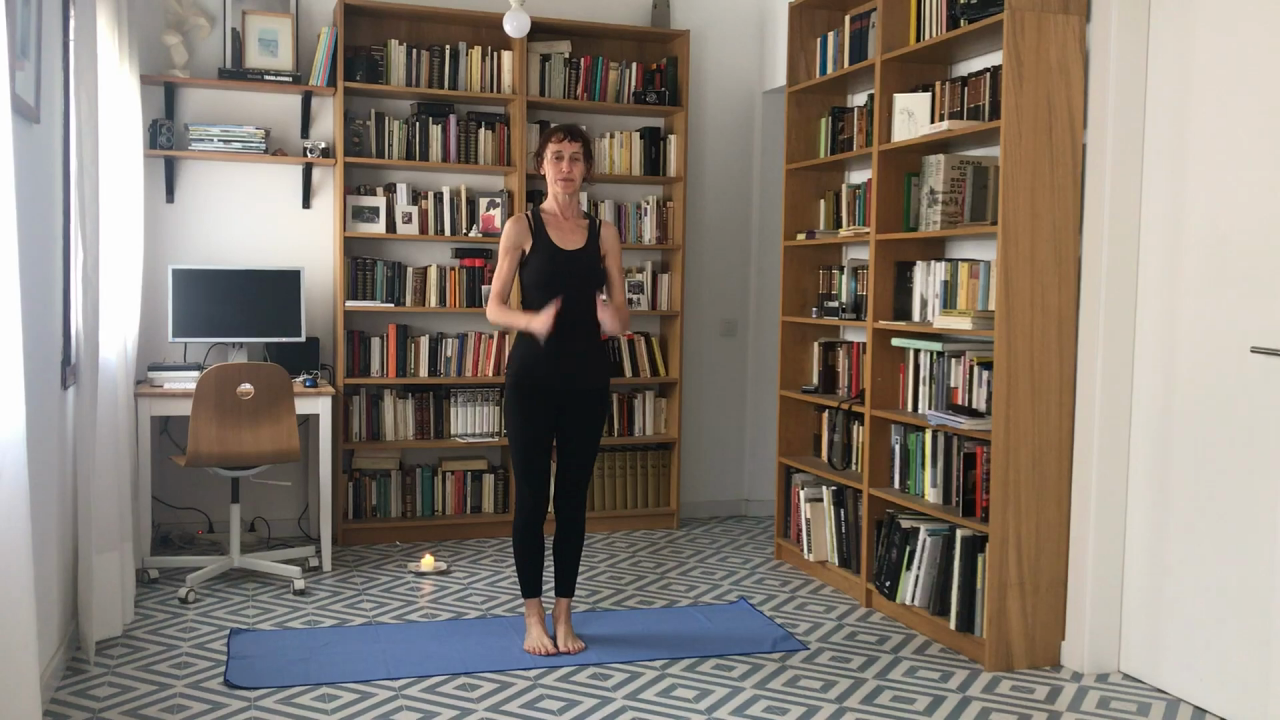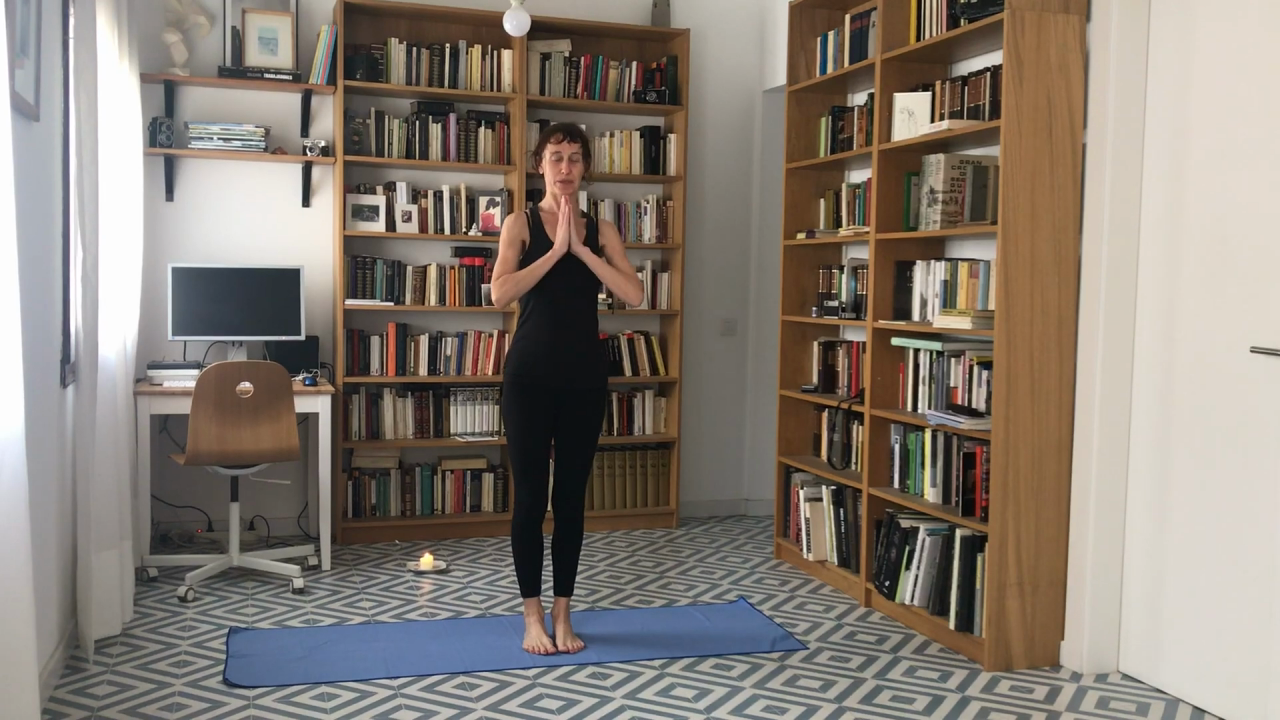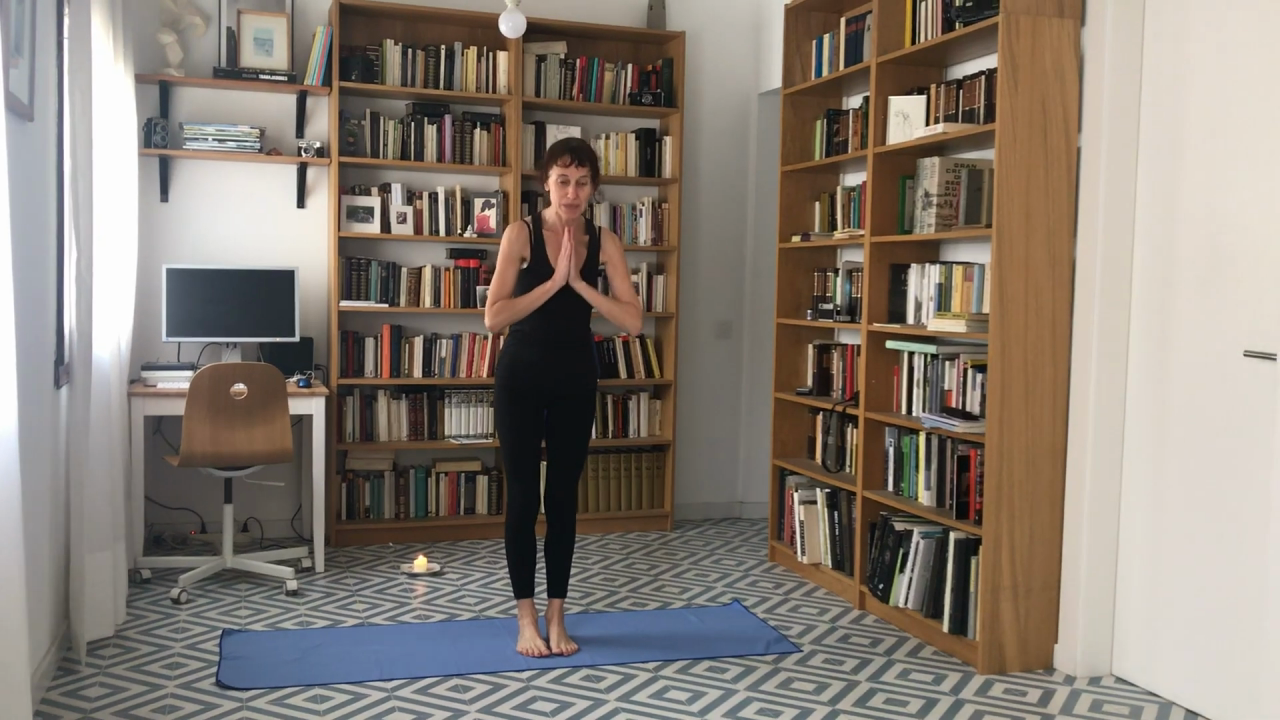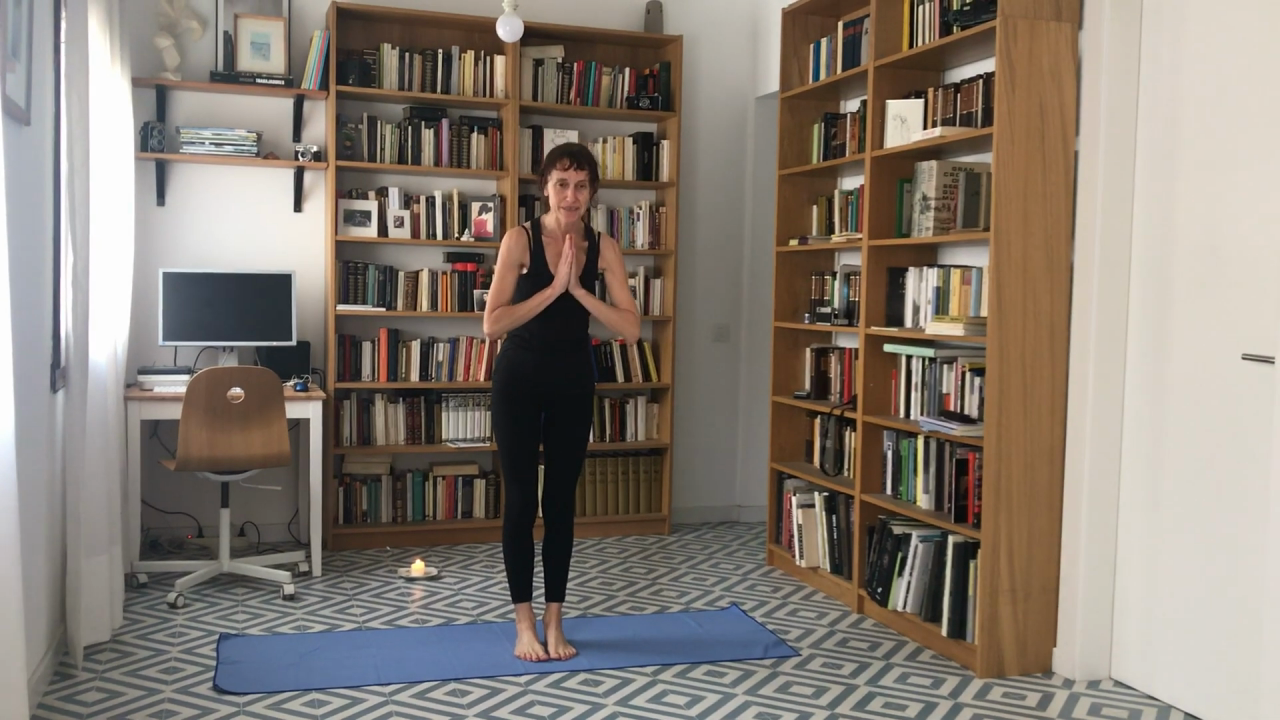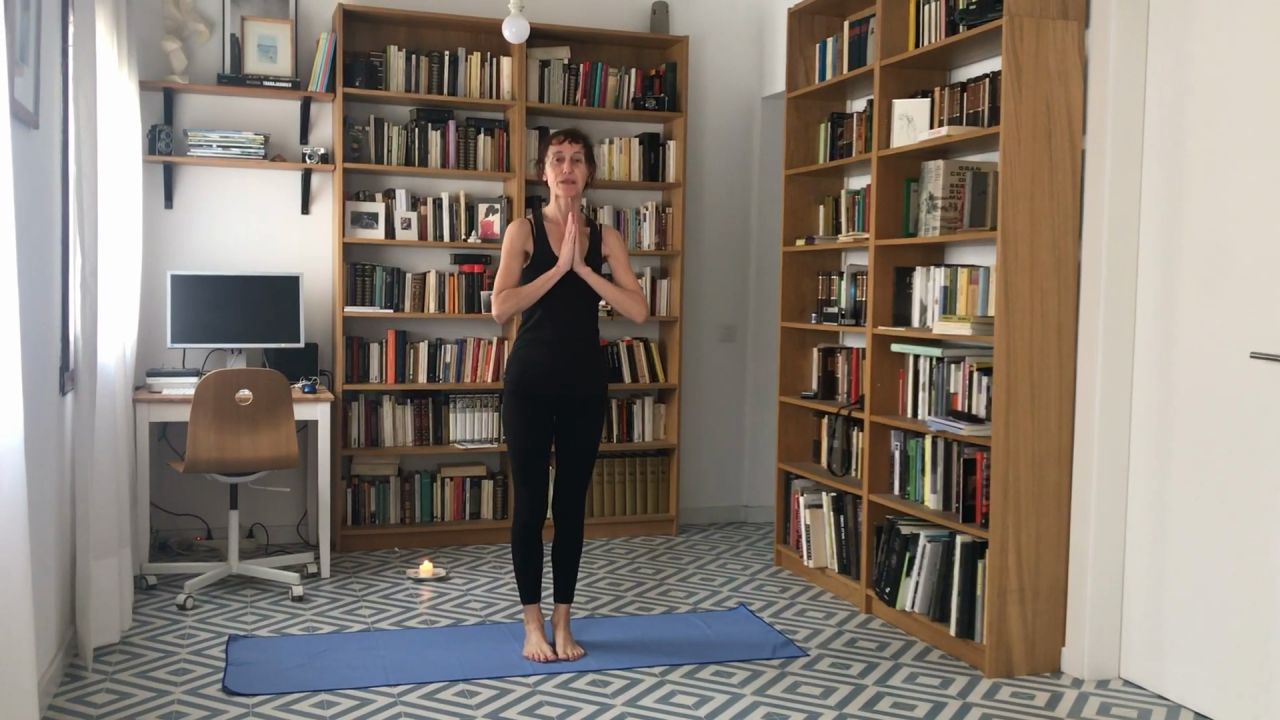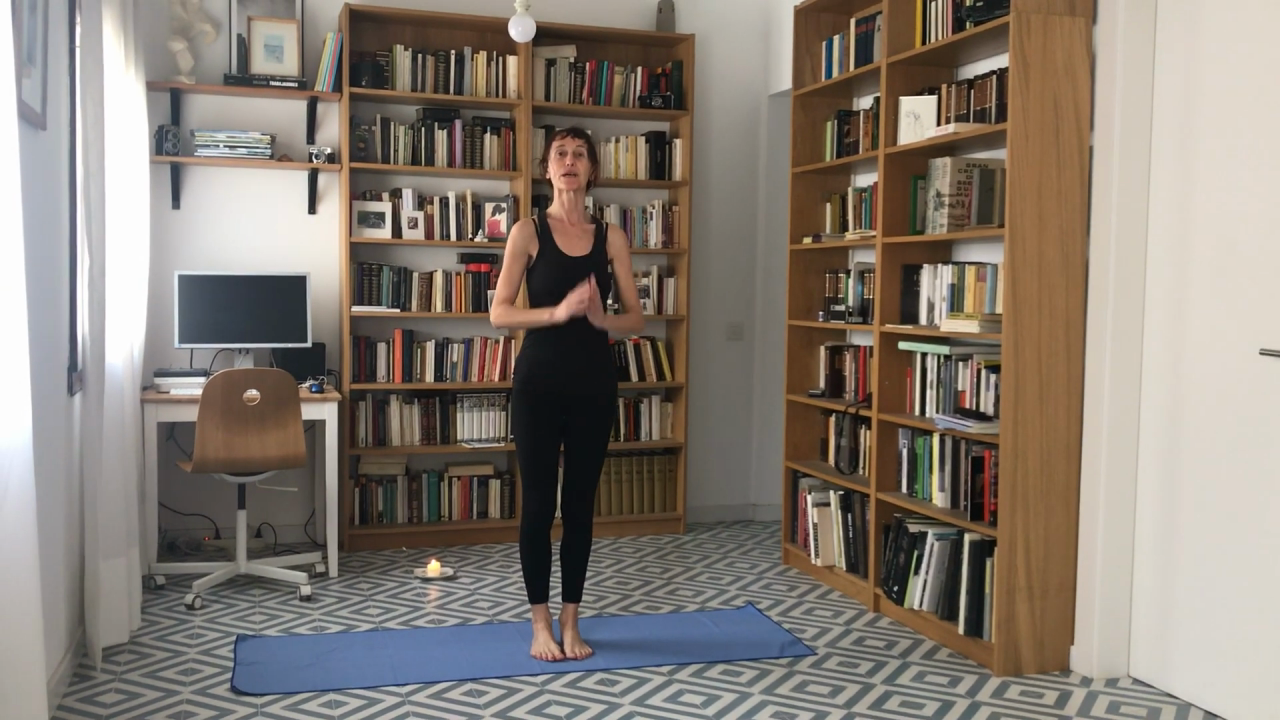
dt=0.4s
person 1, frame 1
left shoulder: (603, 233)
right shoulder: (522, 227)
left elbow: (619, 307)
right elbow: (495, 306)
left wrist: (615, 318)
right wrist: (530, 320)
left hip: (587, 376)
right hip: (533, 374)
left knee: (573, 496)
right knee: (532, 496)
left ankle: (563, 615)
right ankle: (533, 617)
person 1, frame 2
left shoulder: (600, 229)
right shoulder: (521, 222)
left elbow: (635, 294)
right elbow: (500, 293)
left wrist: (579, 247)
right wrist: (556, 247)
left hip: (585, 371)
right hip: (530, 369)
left knee: (571, 496)
right knee: (530, 495)
left ankle: (562, 614)
right ankle: (533, 616)
person 1, frame 3
left shoulder: (603, 241)
right shoulder: (521, 233)
left elbow: (633, 321)
right elbow: (494, 316)
left wrist: (578, 282)
right wrist: (554, 280)
left hip: (575, 378)
right hip: (521, 376)
left knee: (563, 497)
right knee: (523, 497)
left ankle: (556, 615)
right ankle: (527, 618)
person 1, frame 4
left shoulder: (603, 247)
right shoulder: (520, 240)
left elbow: (630, 328)
right elbow: (492, 323)
left wrist: (578, 289)
right wrist: (554, 287)
left hip: (573, 383)
right hip: (519, 380)
left knee: (561, 501)
right knee: (521, 501)
left ankle: (554, 621)
right ankle: (525, 623)
person 1, frame 5
left shoulder: (605, 236)
right shoulder: (523, 230)
left elbow: (638, 310)
right elbow: (500, 307)
left wrist: (583, 267)
right wrist: (558, 265)
left hip: (585, 379)
right hip: (530, 378)
left knee: (571, 503)
right knee: (530, 502)
left ankle: (563, 622)
right ankle: (533, 624)
person 1, frame 6
left shoulder: (610, 236)
right shoulder: (528, 231)
left elbow: (636, 317)
right elbow: (499, 312)
left wrist: (602, 317)
right wrist: (557, 311)
left hip: (594, 380)
right hip: (540, 378)
left knee: (580, 503)
right knee: (538, 503)
left ankle: (570, 620)
right ankle: (541, 623)
